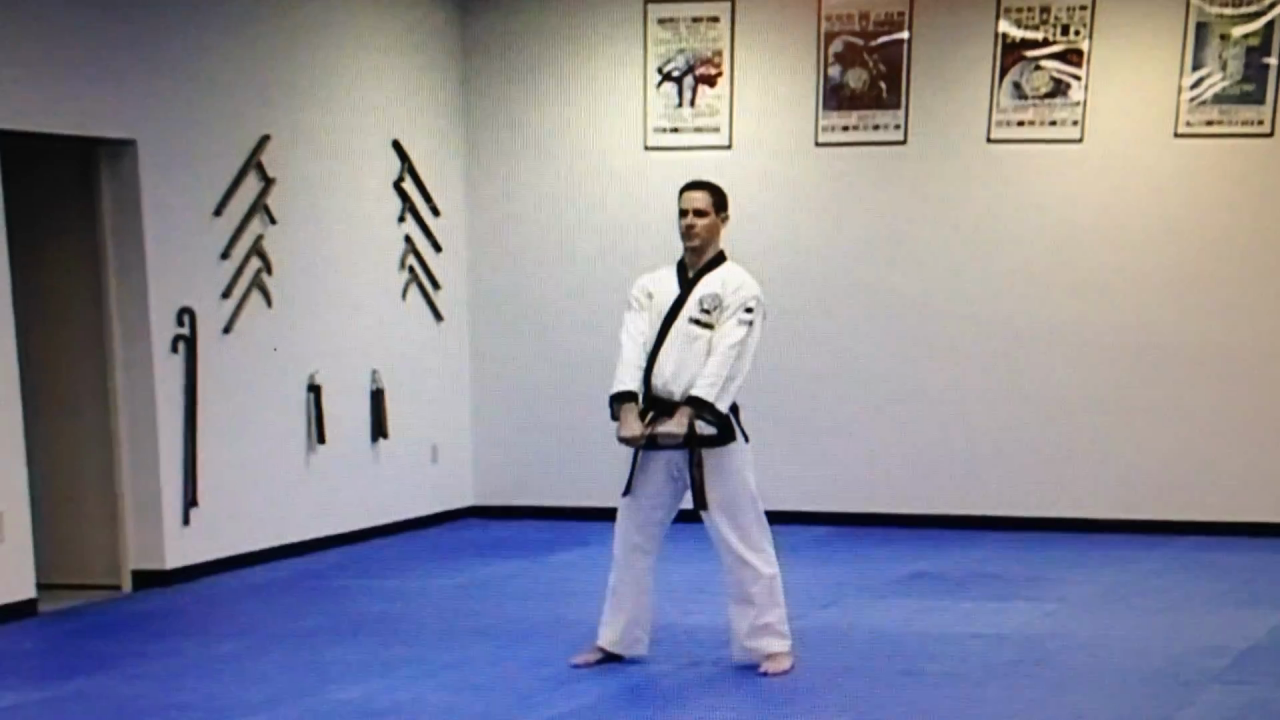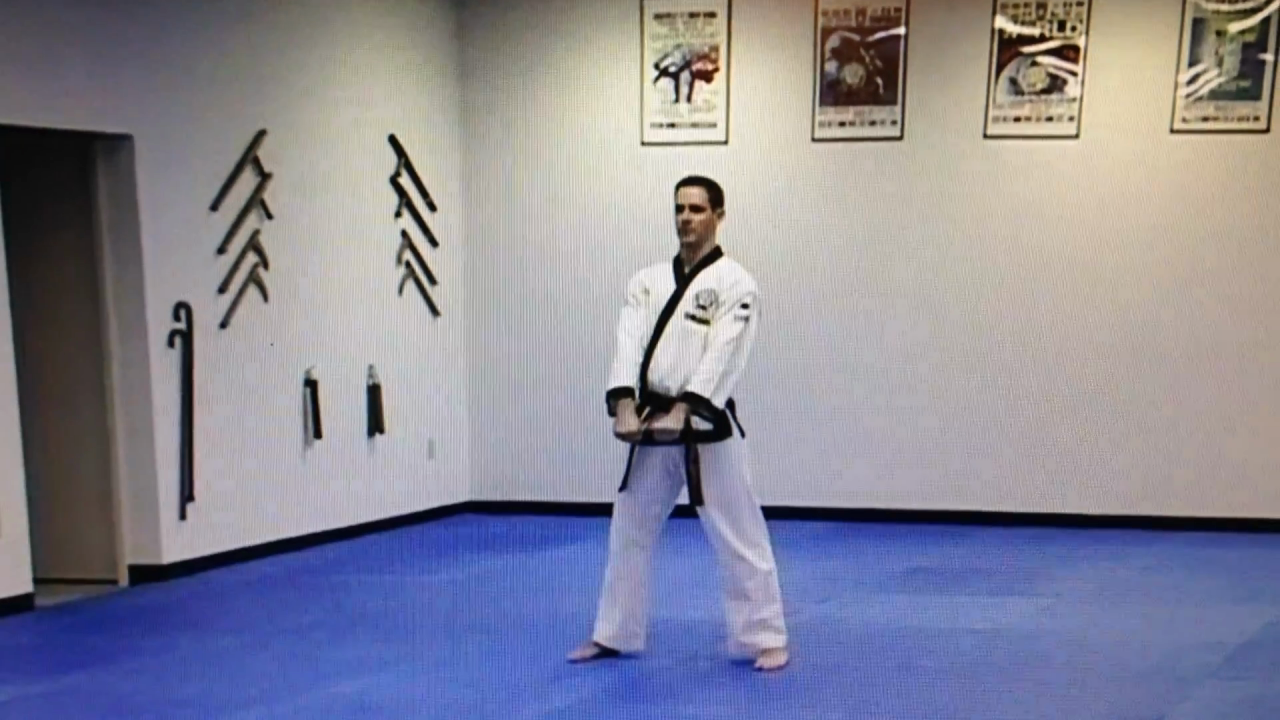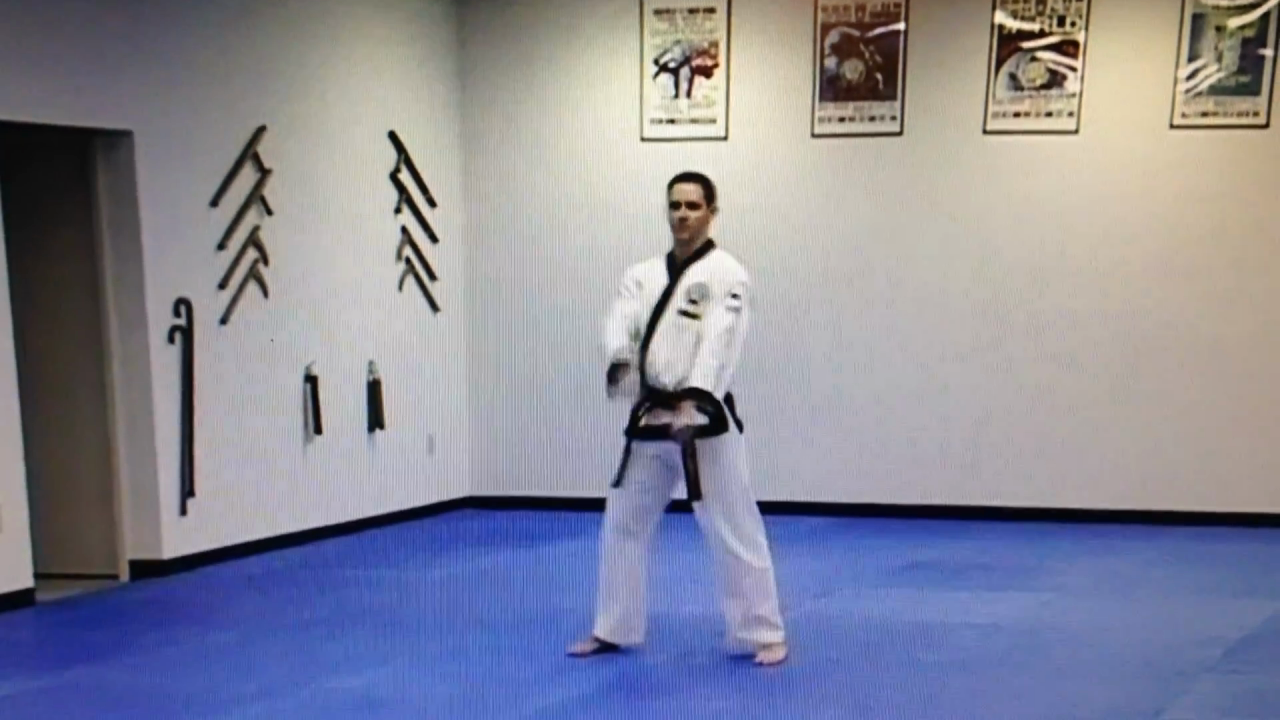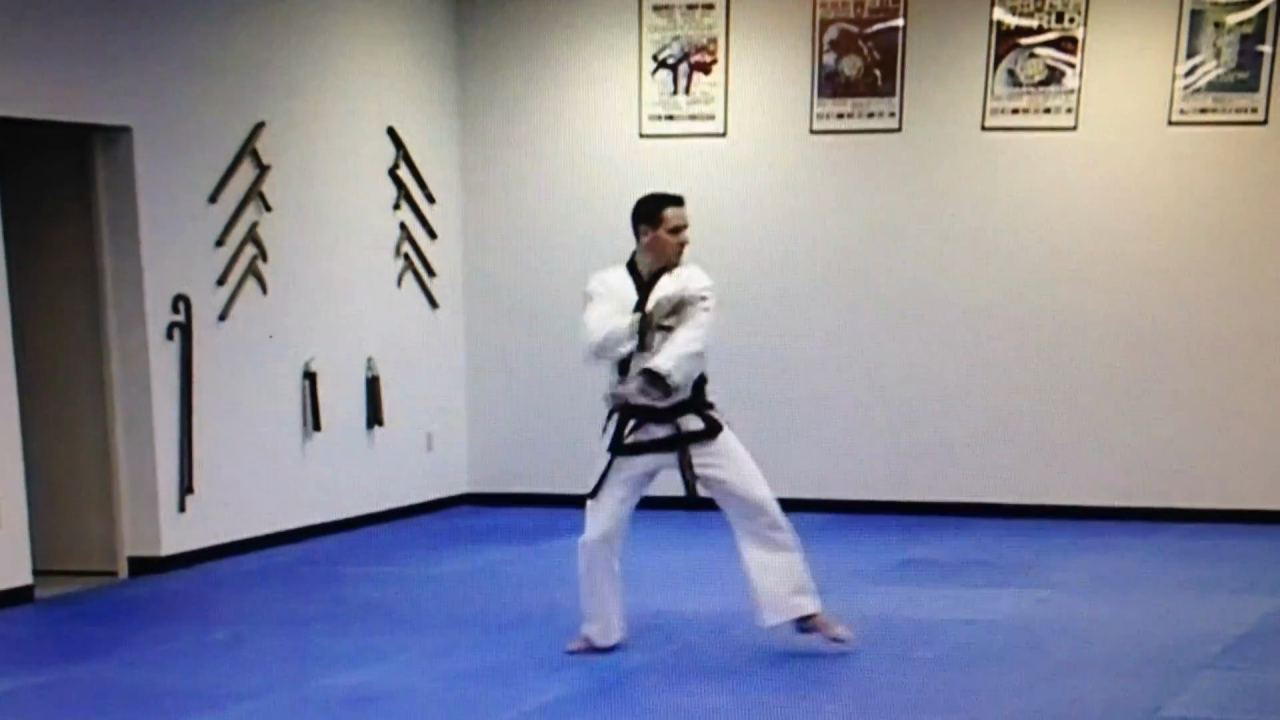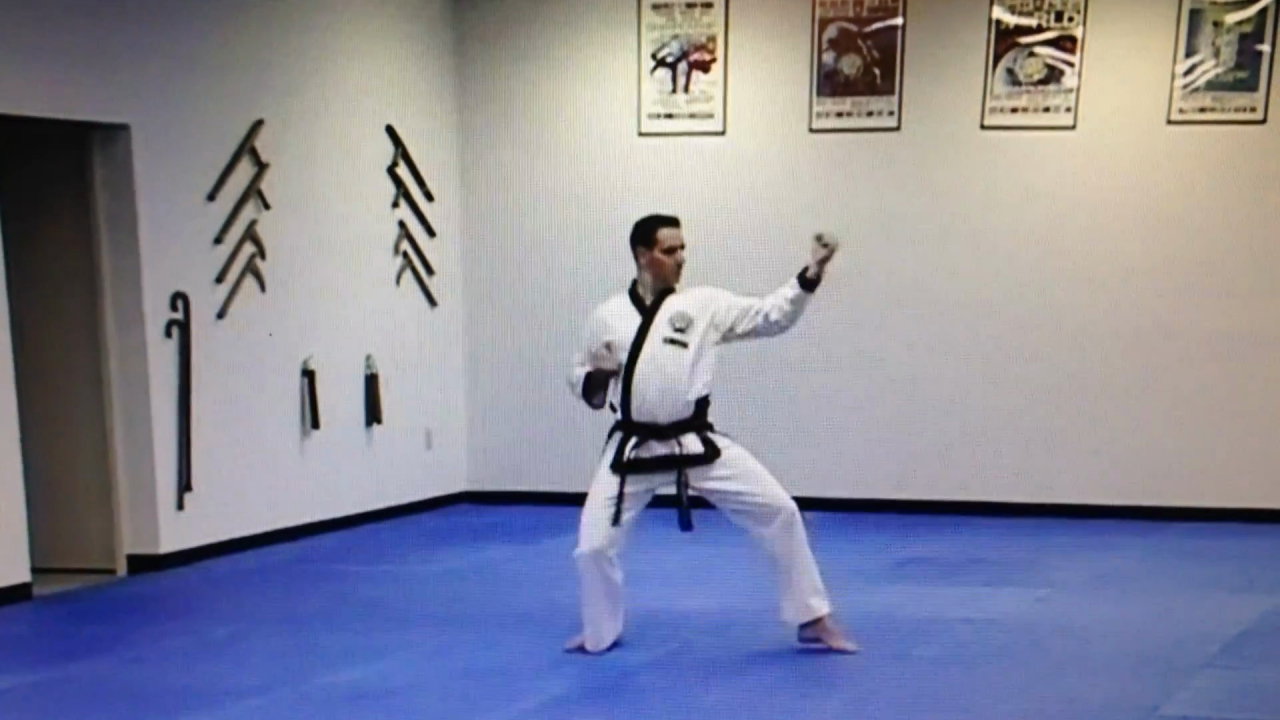
dt=0.3s
person 1, frame 1
left shoulder: (739, 287)
right shoulder: (649, 285)
left elbow: (726, 361)
right elbow: (632, 350)
left wrist: (685, 415)
right wrist: (627, 410)
left hip: (711, 433)
right hip: (654, 432)
left knee: (742, 541)
right knee: (633, 538)
left ankle: (771, 644)
right ankle: (615, 639)
person 1, frame 2
left shoulder: (735, 283)
right shoulder: (647, 281)
left elbow: (723, 357)
right elbow: (629, 346)
left wrist: (683, 411)
right wrist: (624, 406)
left hip: (707, 427)
right hip: (651, 426)
left knee: (738, 537)
right knee: (630, 534)
left ankle: (767, 639)
right ankle: (612, 635)
person 1, frame 3
left shoulder: (727, 274)
right shoulder: (641, 275)
left elbow: (721, 347)
right elbow: (620, 328)
left wrist: (690, 408)
right wrist: (620, 366)
left hip: (705, 422)
right hip: (651, 421)
left knee: (734, 533)
right knee: (623, 525)
left ankle: (764, 635)
right ankle: (612, 629)
person 1, frame 4
left shoulder: (695, 283)
right shoulder: (605, 285)
left elbow: (690, 346)
right elbow: (598, 342)
left wrist: (647, 384)
right wrist: (649, 318)
left hip: (694, 424)
right hip: (633, 430)
left knee: (759, 509)
right knee: (599, 534)
left ankle: (804, 612)
right ankle: (601, 630)
person 1, frame 5
left shoulder: (704, 304)
right shoulder: (606, 316)
left elbow: (769, 315)
right elbow: (580, 378)
left wrist: (812, 273)
right wrist: (595, 380)
left hip: (696, 444)
right hip: (632, 449)
left knee: (777, 511)
right knee: (594, 545)
left ankle: (813, 619)
right ankle: (600, 631)
